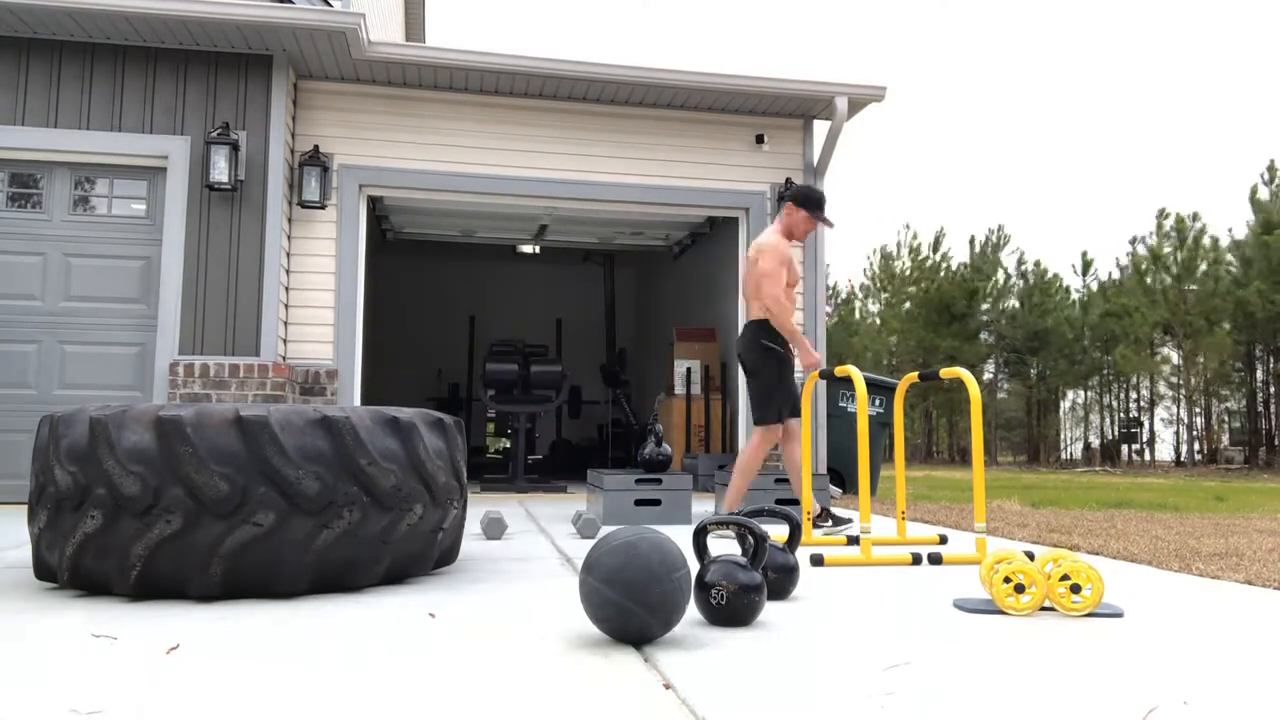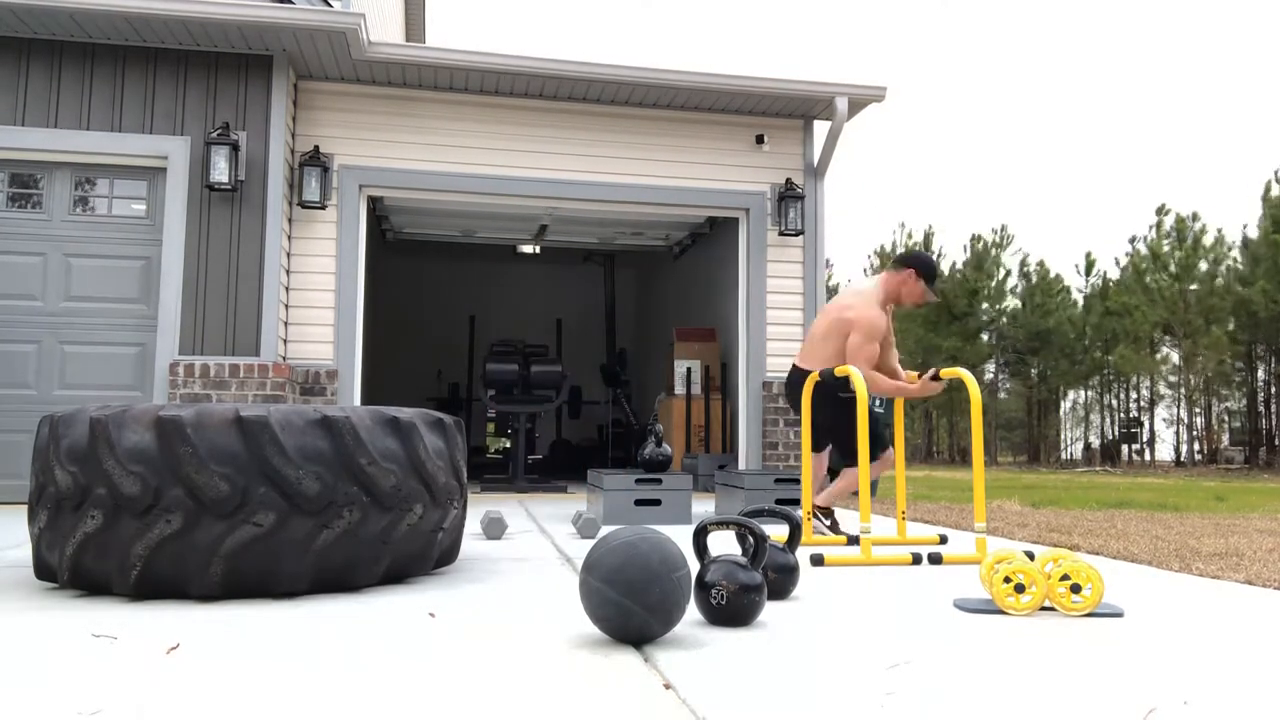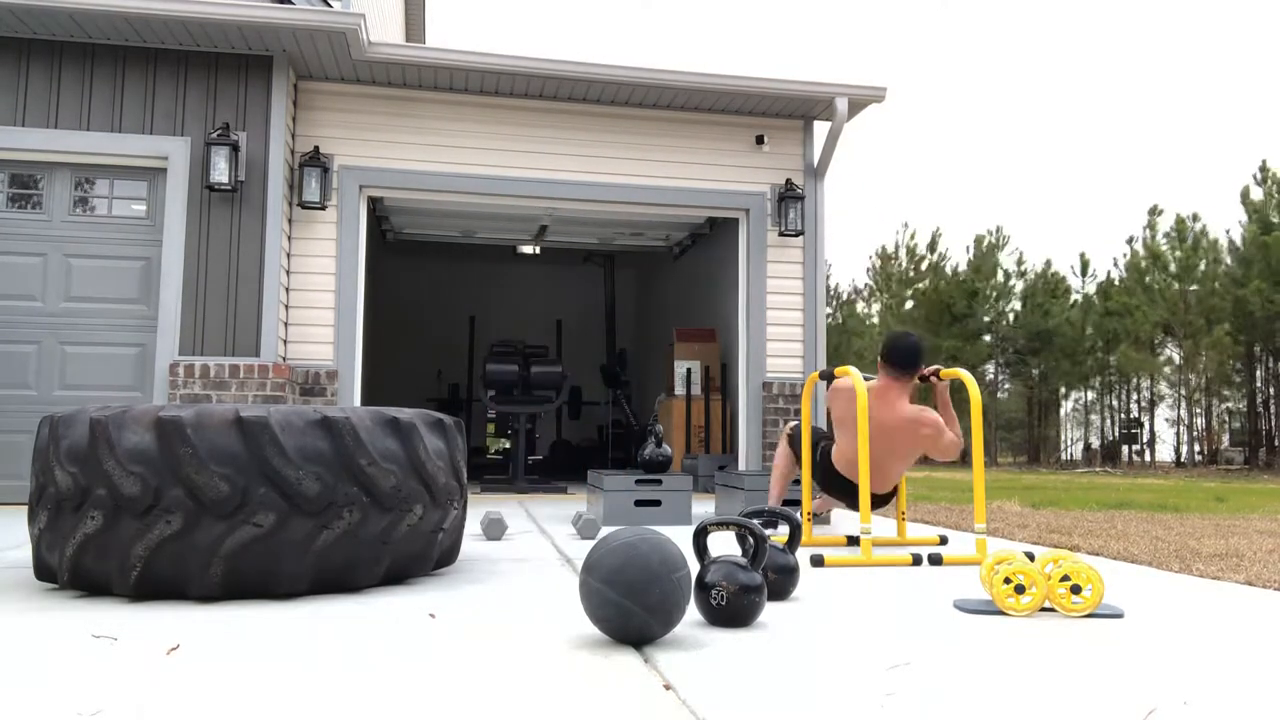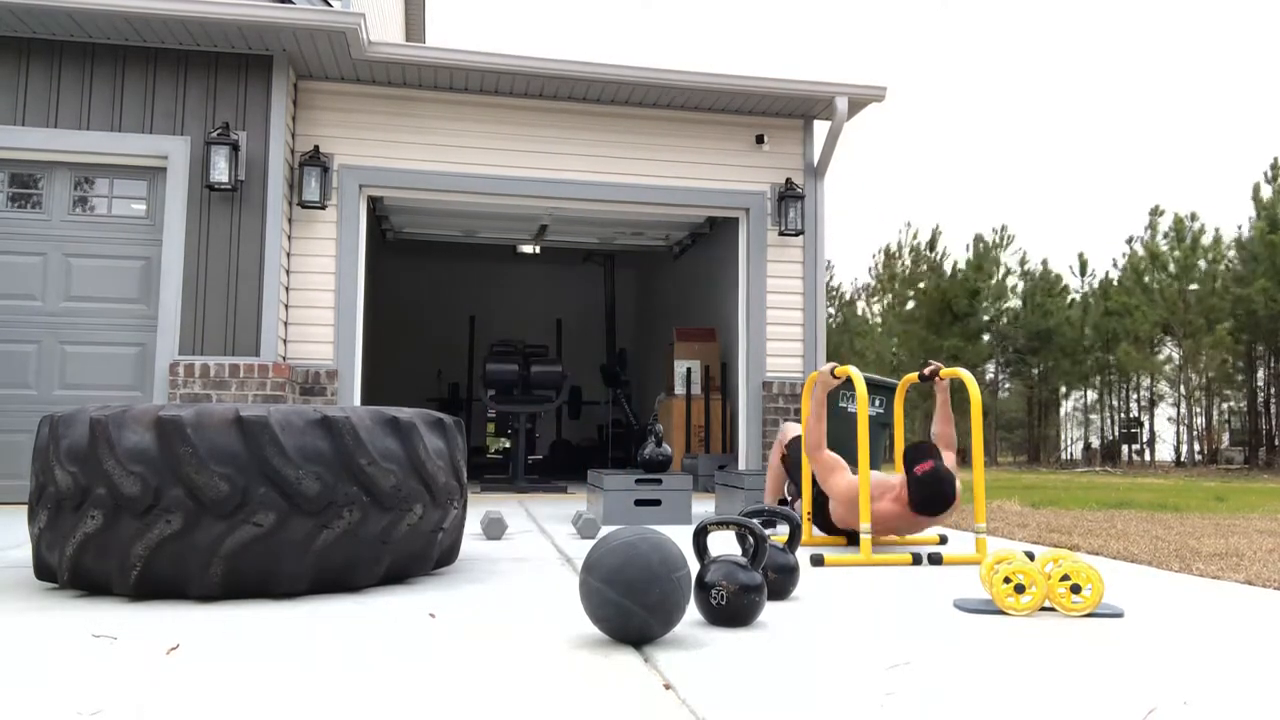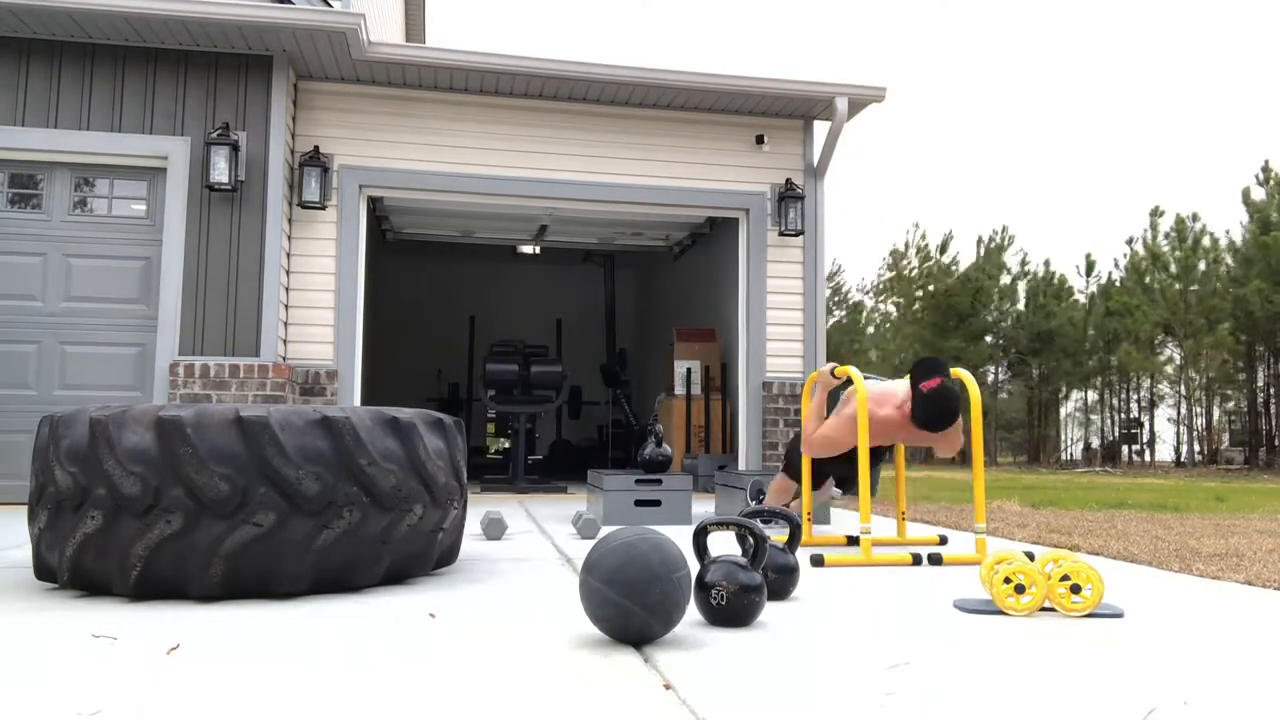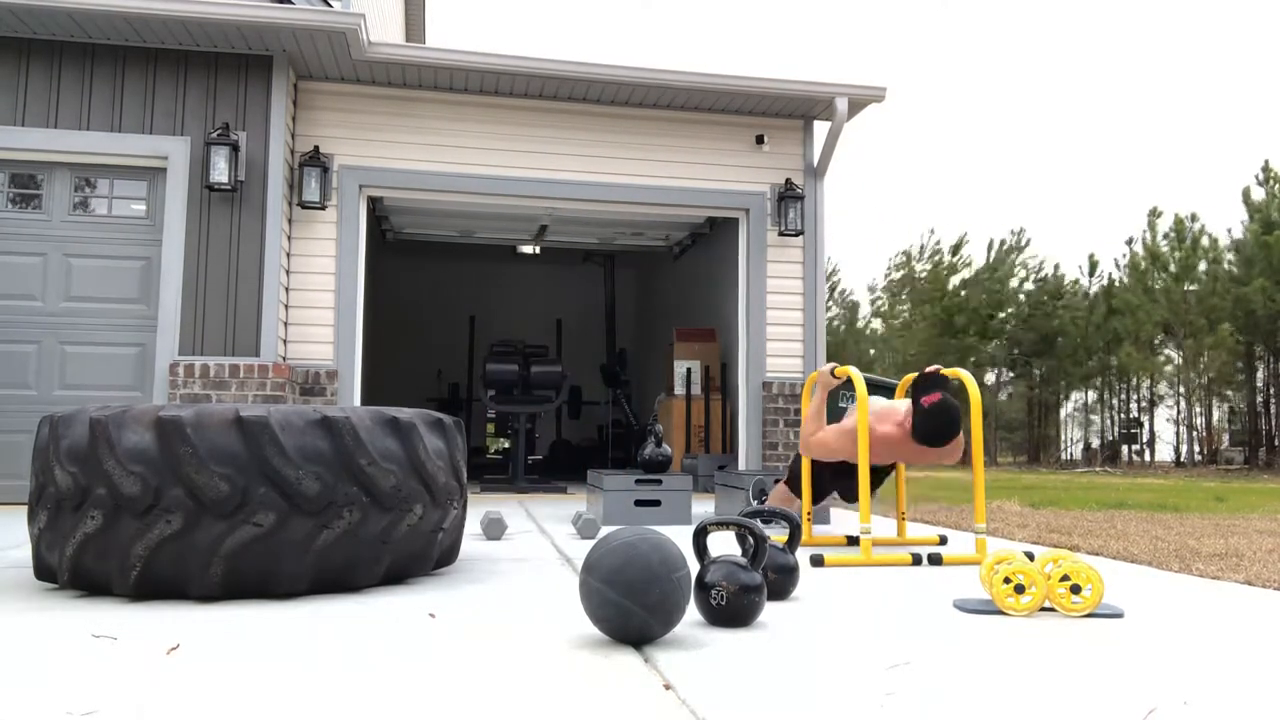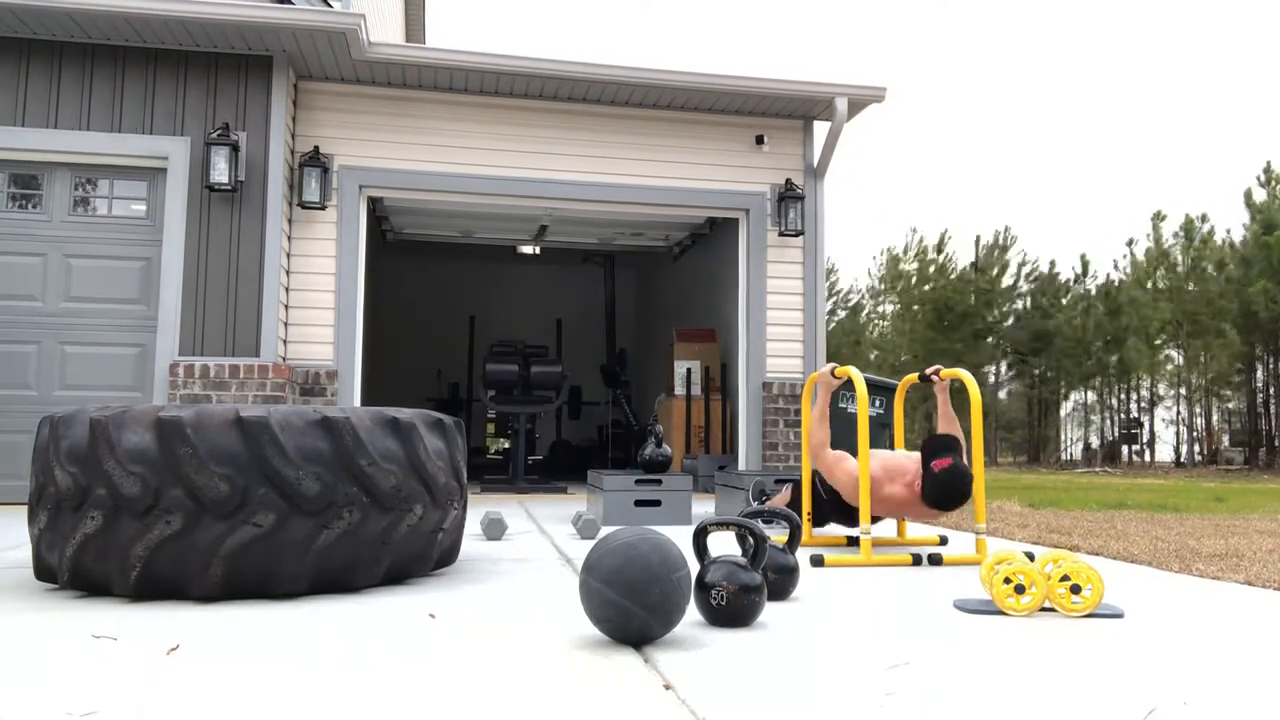
dt=0.1s
person 1, frame 1
left shoulder: (775, 247)
right shoulder: (774, 247)
right elbow: (773, 301)
left wrist: (802, 348)
right wrist: (803, 347)
left hip: (762, 343)
right hip: (764, 345)
left knee: (791, 429)
right knee: (767, 433)
left ankle: (814, 512)
right ankle: (729, 515)
person 1, frame 2
right shoulder: (870, 313)
right elbow: (861, 377)
left wrist: (912, 383)
right wrist: (916, 392)
left hip: (801, 383)
right hip: (825, 388)
right knee: (880, 458)
right ankle: (821, 506)
person 1, frame 3
left shoulder: (846, 393)
right shoulder: (925, 425)
right elbow: (954, 448)
right wrist: (944, 395)
left hip: (835, 475)
left knee: (791, 432)
person 1, frame 4
right shoulder: (949, 494)
left elbow: (815, 454)
right elbow: (947, 450)
left wrist: (820, 389)
right wrist: (943, 395)
left knee: (787, 431)
person 1, frame 5
left shoulder: (865, 417)
right shoulder: (949, 434)
left elbow: (810, 446)
right elbow: (949, 448)
left wrist: (822, 388)
right wrist: (942, 383)
right hip: (874, 449)
person 1, frame 6
right shoulder: (952, 444)
left elbow: (808, 444)
left wrist: (822, 388)
right wrist: (943, 400)
left hip: (838, 462)
right hip: (872, 472)
left knee: (795, 489)
person 1, frame 7
right shoulder: (958, 488)
left elbow: (818, 452)
right elbow: (953, 446)
left wrist: (824, 392)
right wrist: (942, 395)
left hip: (835, 496)
left knee: (795, 495)
